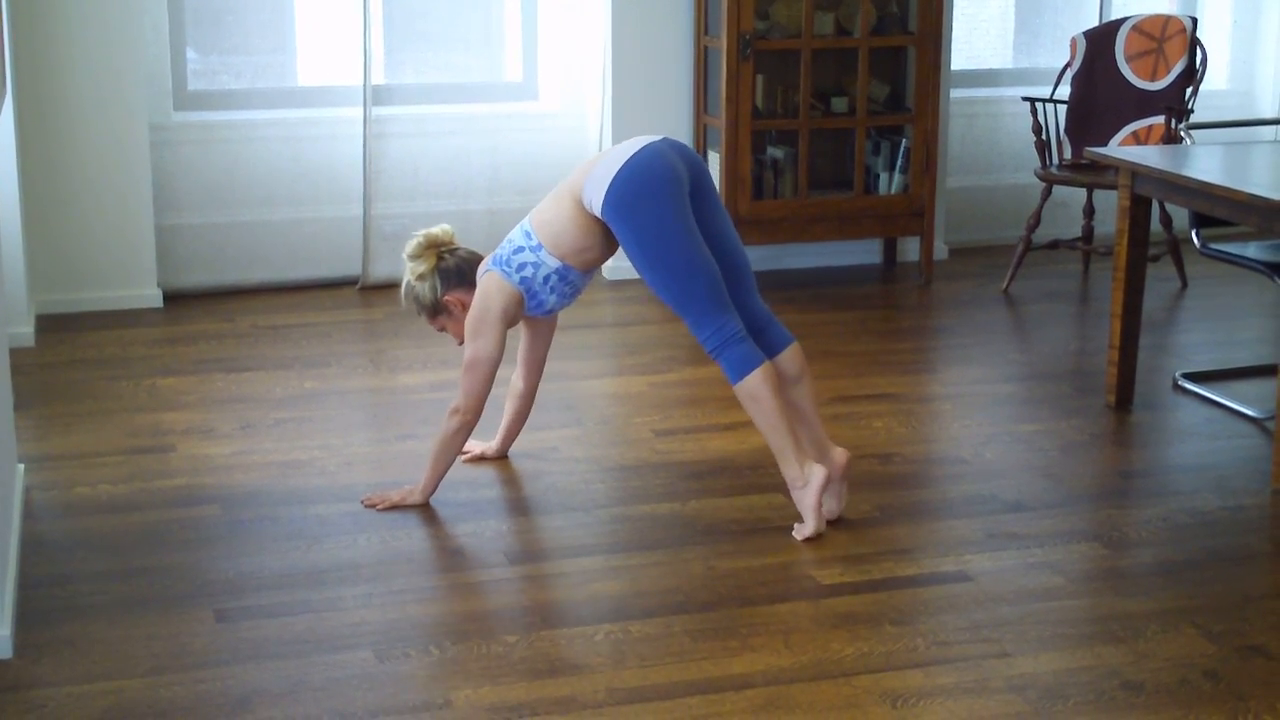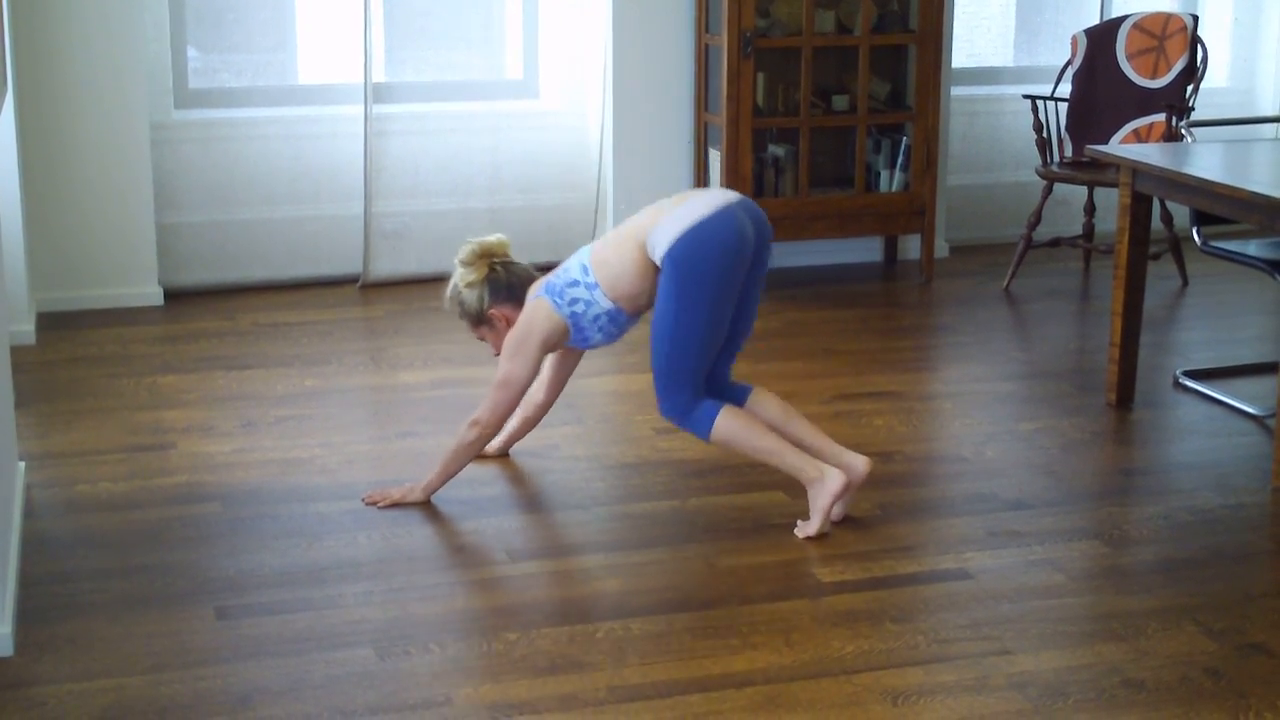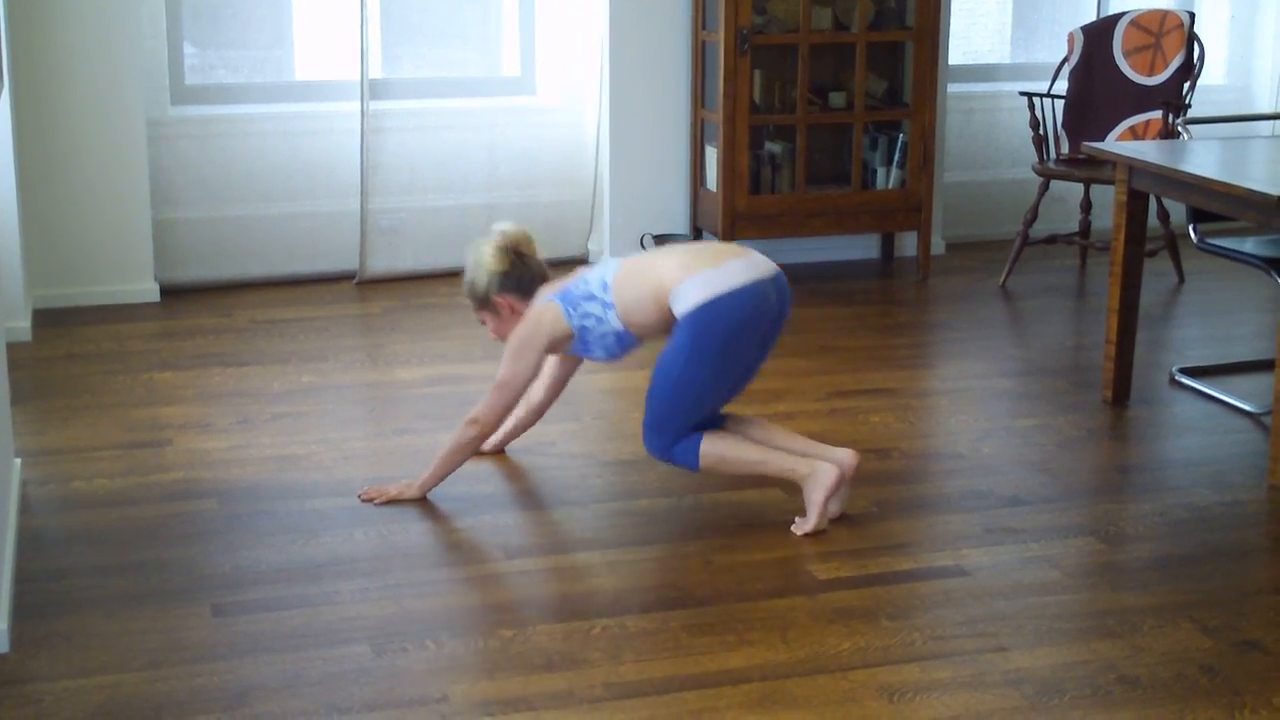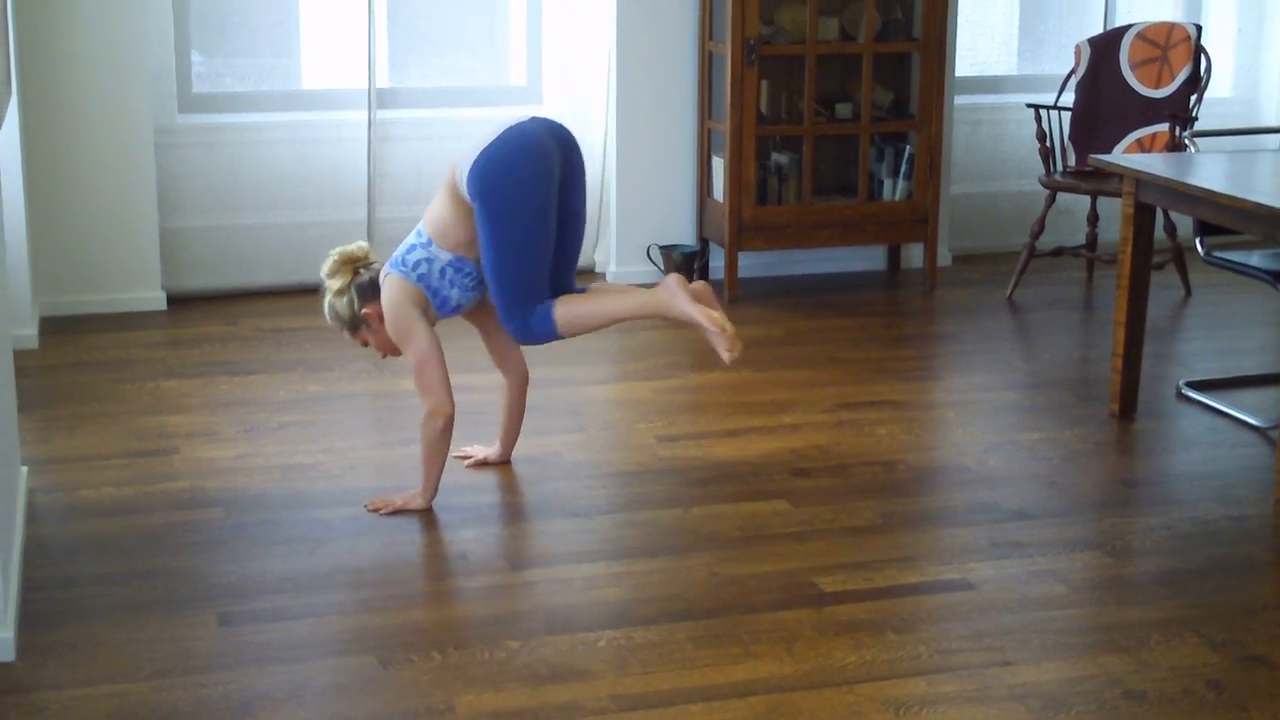
dt=0.5s
person 1, frame 1
left shoulder: (491, 297)
right shoulder: (523, 285)
left elbow: (463, 411)
right elbow: (527, 376)
left wrist: (422, 490)
right wrist: (500, 445)
left hip: (634, 184)
right hip: (664, 158)
left knee: (722, 334)
right knee: (749, 315)
left ankle: (802, 473)
right ankle: (822, 452)
person 1, frame 2
left shoulder: (535, 321)
right shoulder: (561, 306)
left elbow: (483, 422)
right elbow: (546, 389)
left wrist: (424, 488)
right wrist: (502, 444)
left hip: (699, 240)
right hip: (739, 217)
left knee: (679, 401)
right knee: (710, 386)
left ankle: (820, 477)
right ankle: (844, 461)
person 1, frame 3
left shoulder: (545, 318)
right shoulder: (567, 300)
left elbow: (483, 420)
right elbow: (548, 386)
left wrist: (421, 484)
right wrist: (498, 440)
left hip: (726, 305)
right hip: (765, 283)
left knee: (669, 440)
right knee: (696, 417)
left ankle: (815, 472)
right ankle: (826, 456)
person 1, frame 4
left shoulder: (398, 300)
right shoulder: (454, 291)
left elbow: (439, 409)
right elbow: (516, 372)
left wrist: (424, 495)
right wrist: (503, 449)
left hip: (508, 161)
right hip: (546, 139)
left knee: (527, 321)
right knee: (553, 301)
left ankle: (663, 299)
right ankle: (681, 299)
